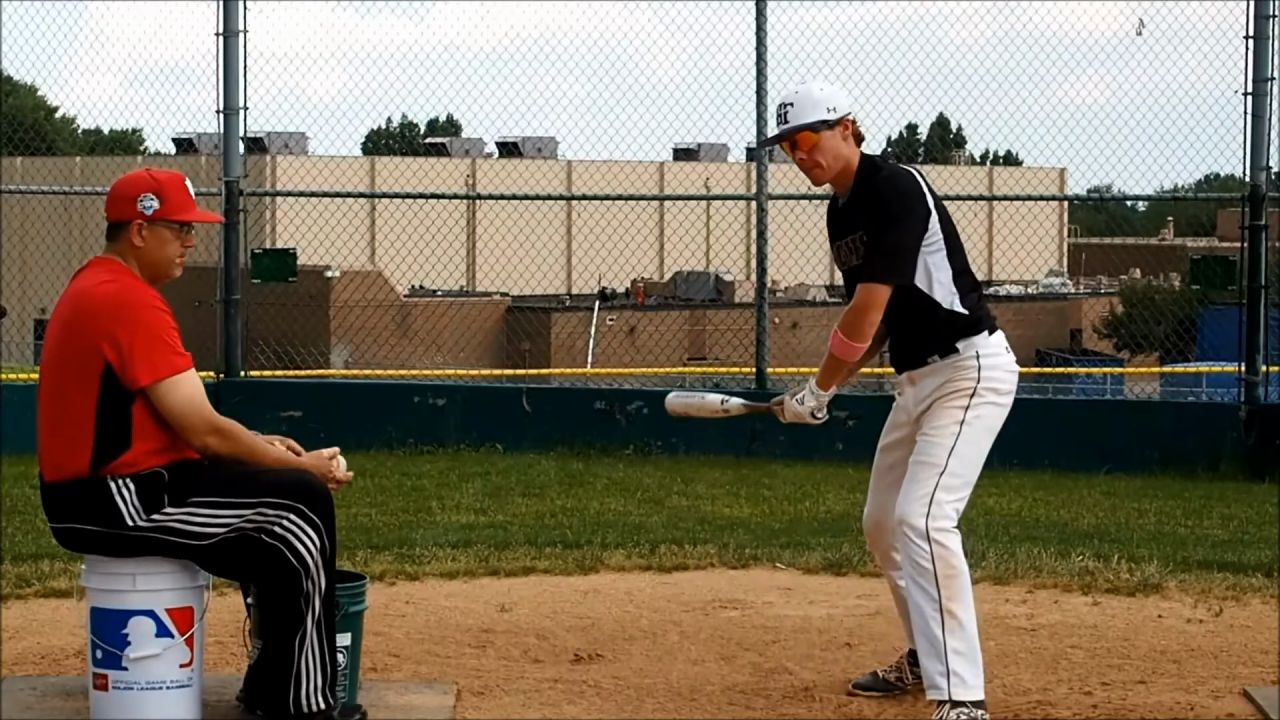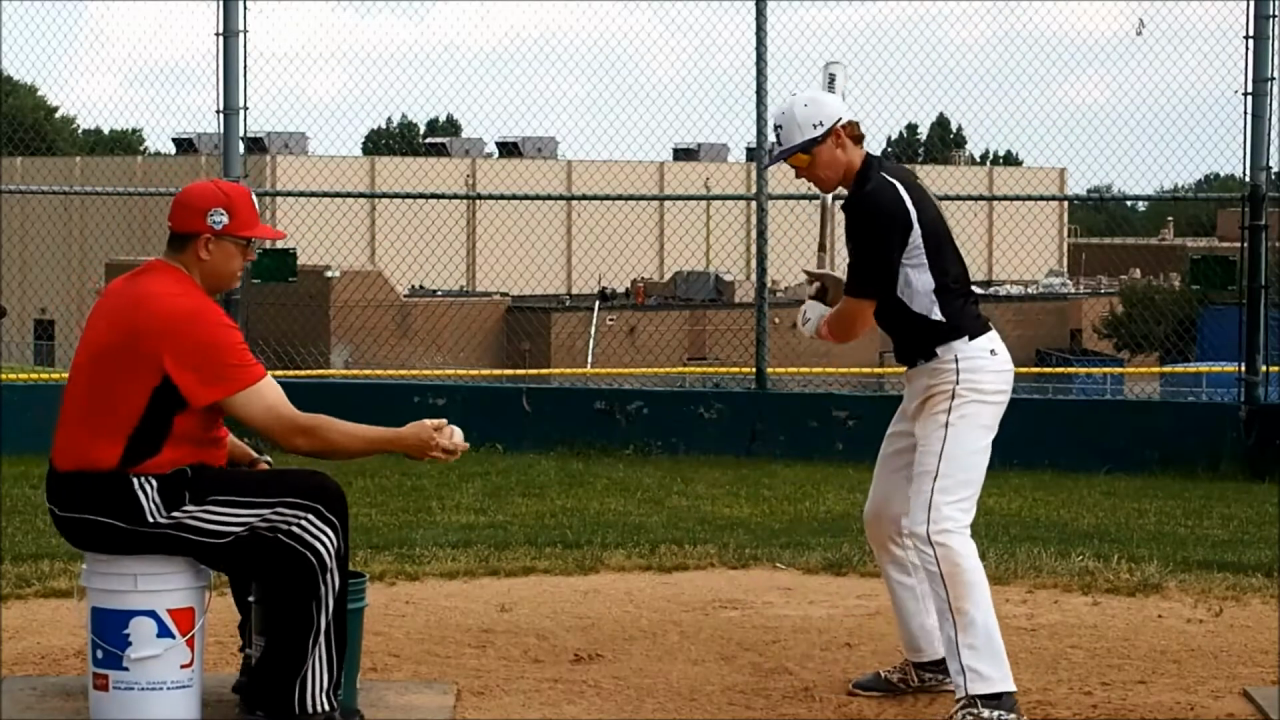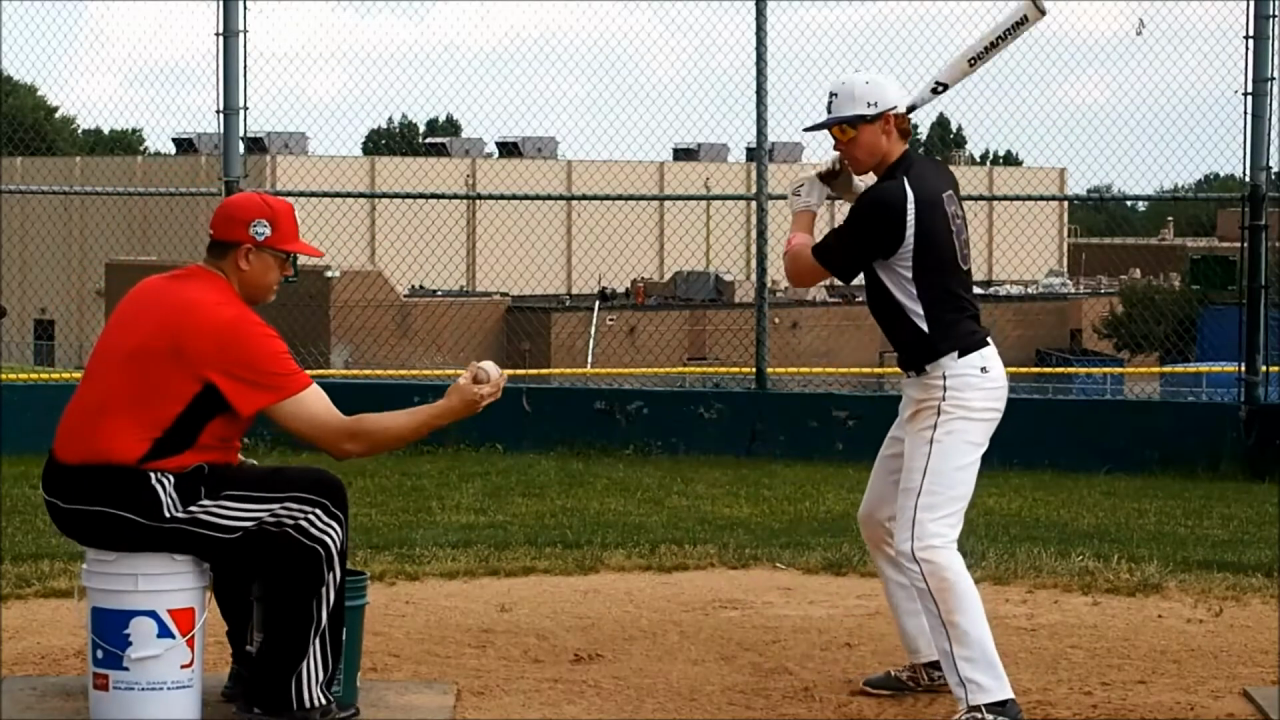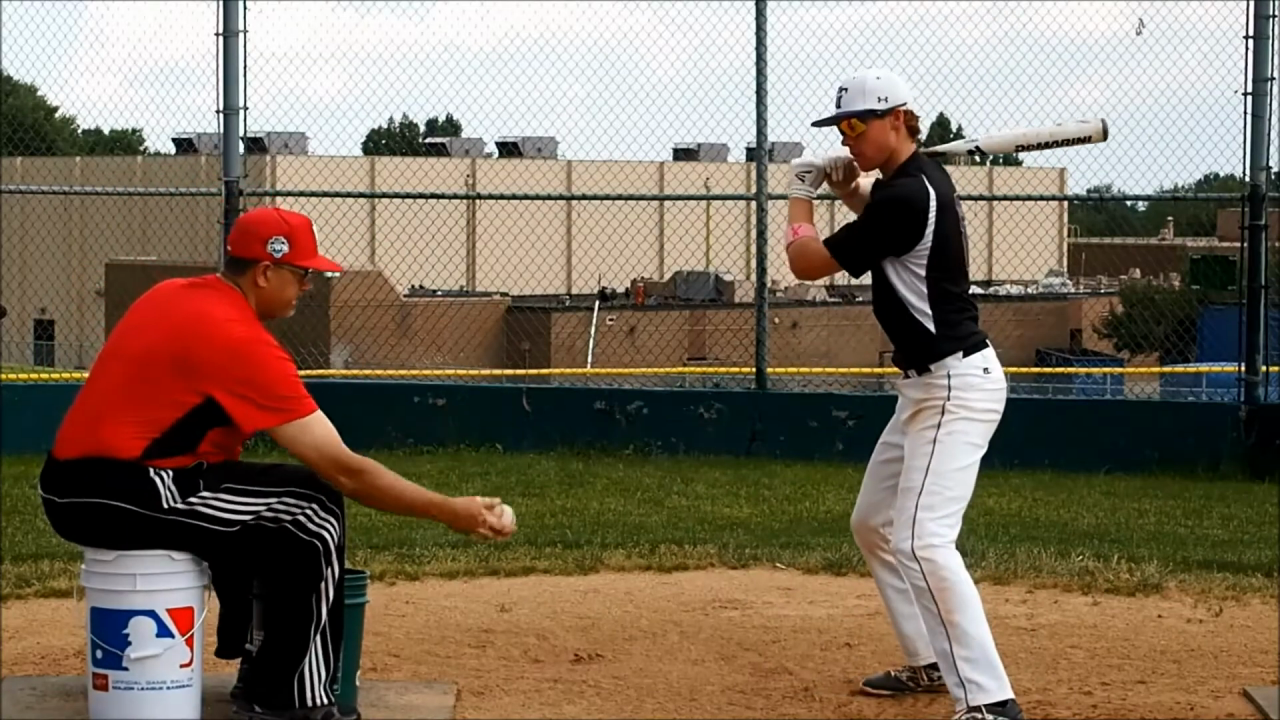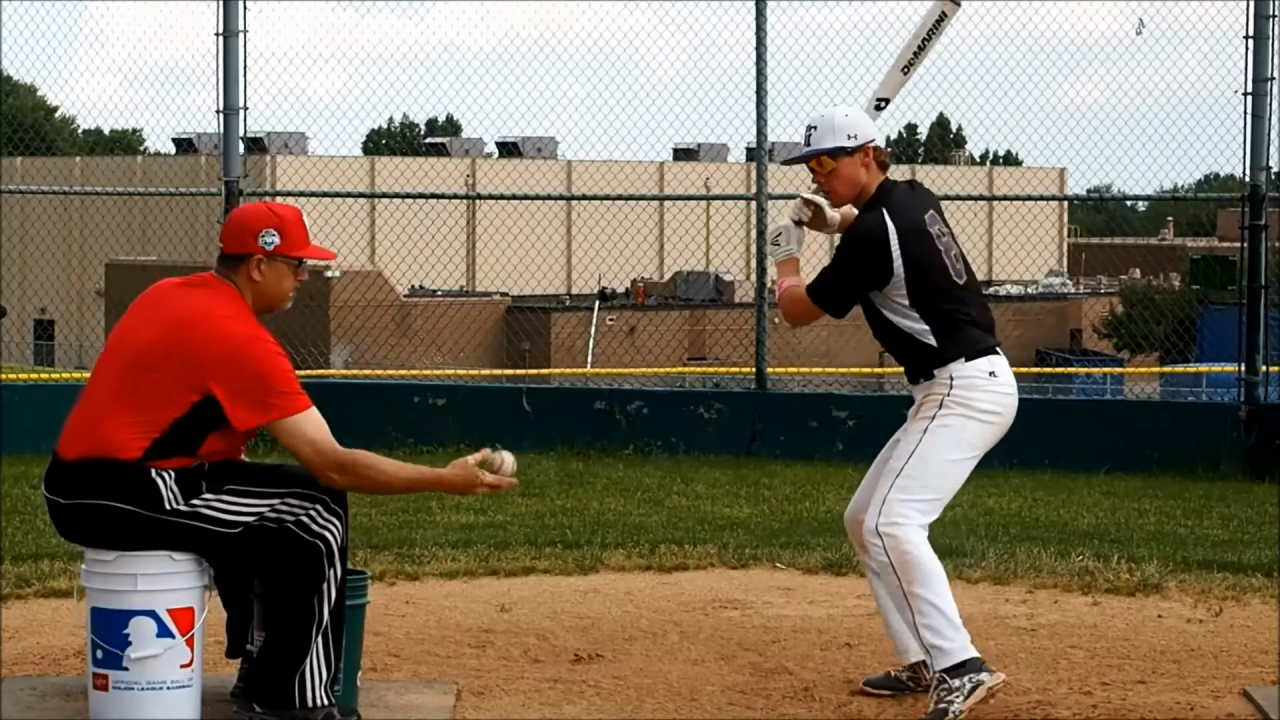
dt=0.5s
person 1, frame 1
left shoulder: (895, 186)
right shoulder: (840, 211)
left elbow: (869, 310)
left wrist: (819, 388)
right wrist: (825, 390)
left hip: (971, 368)
right hip: (916, 378)
left knee: (921, 520)
right knee: (882, 524)
right ankle: (926, 656)
person 1, frame 2
left shoulder: (874, 200)
right shoulder: (887, 182)
left elbow: (851, 324)
left wrist: (814, 318)
right wrist: (847, 288)
left hip: (962, 369)
right hip: (936, 372)
left knee: (937, 527)
right knee: (885, 517)
right ankle: (929, 660)
person 1, frame 3
left shoulder: (889, 201)
right shoulder: (931, 175)
left elbow: (801, 272)
left wrist: (805, 206)
right wrist: (852, 190)
left hip: (954, 383)
right hip: (938, 380)
left knee: (924, 539)
right knee: (880, 520)
right ankle: (931, 661)
person 1, frame 4
left shoulder: (910, 196)
right shoulder: (917, 179)
left elbow: (807, 263)
right elbow: (875, 205)
left wrist: (800, 195)
right wrist: (845, 182)
left hip: (956, 385)
right hip: (926, 385)
left knee: (923, 539)
right knee: (873, 523)
right ankle: (931, 661)
person 1, frame 5
left shoulder: (874, 234)
right shoulder: (911, 195)
left elbow: (797, 311)
left wrist: (784, 251)
right wrist: (828, 218)
left hip: (966, 389)
right hip: (954, 388)
left knee: (894, 522)
right knee: (865, 519)
left ankle: (960, 670)
right ankle: (929, 661)
person 2, frame 1
left shoulder: (95, 287)
right shoulder: (131, 302)
left elbow: (178, 411)
right elbow: (203, 431)
left wrist: (255, 443)
right wrist: (298, 467)
left hip: (94, 491)
right hip: (110, 503)
left knee: (276, 503)
right knee: (302, 503)
person 2, frame 2
left shoulder: (130, 289)
right shoulder: (191, 315)
right elbow: (295, 432)
left wrist: (252, 463)
right wrist: (401, 440)
left hip: (89, 490)
right hip: (121, 502)
left knee: (275, 500)
right knee: (315, 507)
person 2, frame 3
left shoulder: (154, 289)
right shoulder: (235, 326)
right elbow: (343, 438)
left wrist: (236, 463)
right wrist: (447, 408)
left hip: (77, 487)
right hip: (124, 499)
left knee: (264, 504)
right knee: (315, 513)
left ankle: (258, 673)
person 2, frame 4
left shoulder: (170, 294)
right shoulder: (244, 342)
right elbow: (344, 469)
right wrist: (448, 510)
left hip: (71, 488)
right hip: (118, 498)
left knee: (266, 507)
right knee: (312, 512)
left ankle: (264, 670)
person 2, frame 5
left shoulder: (167, 293)
right shoulder: (240, 337)
right elbow: (332, 464)
left wrist: (234, 457)
right wrist: (444, 479)
left hip: (79, 487)
right hip: (121, 498)
left knee: (275, 506)
right knee: (313, 518)
left ankle: (265, 673)
